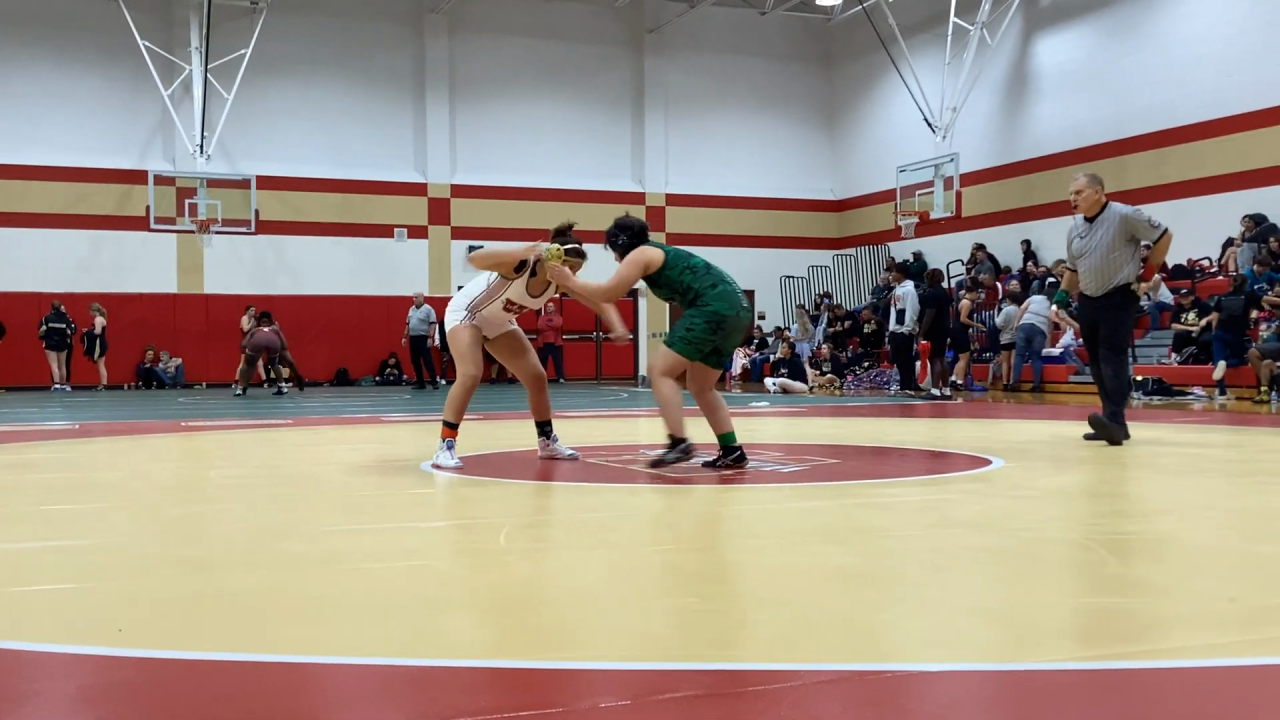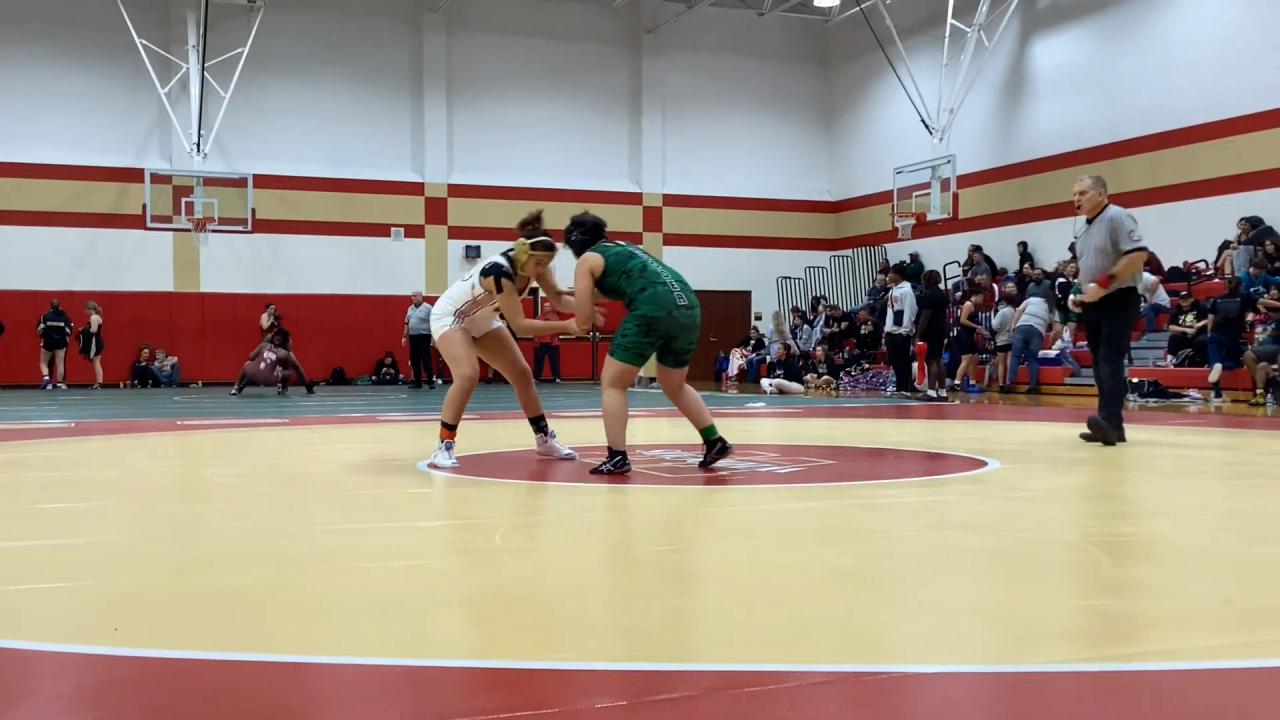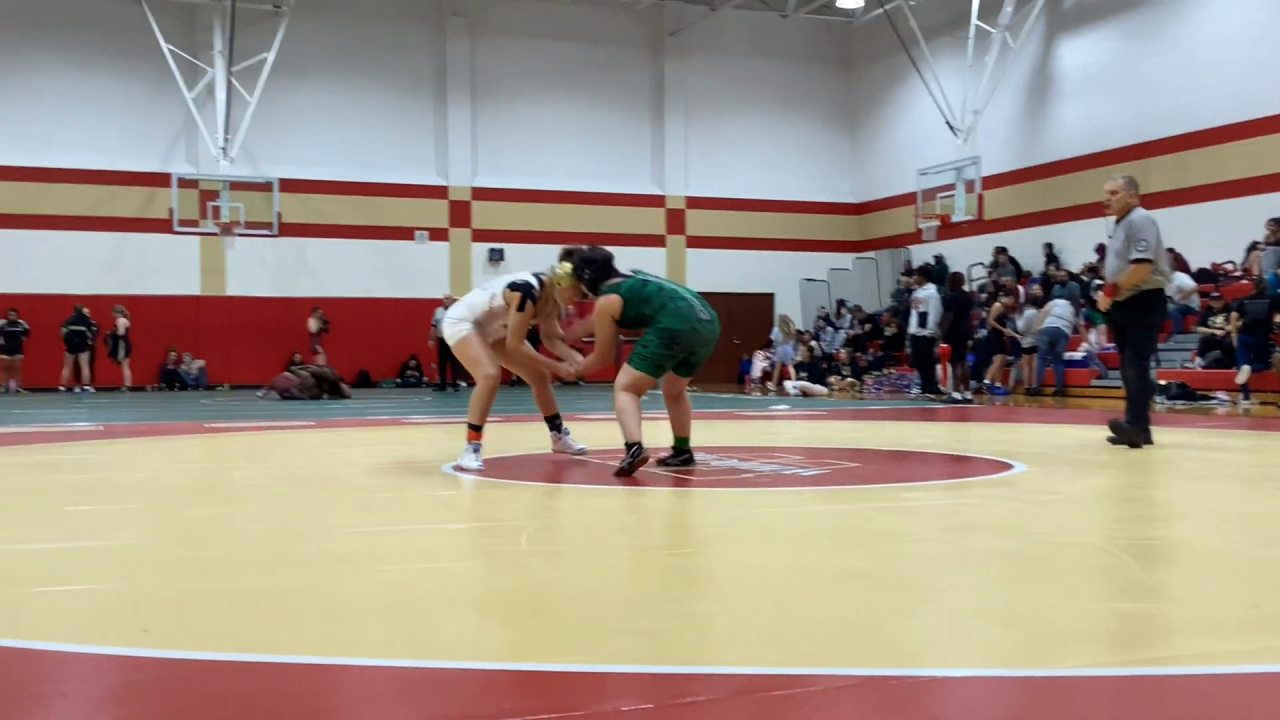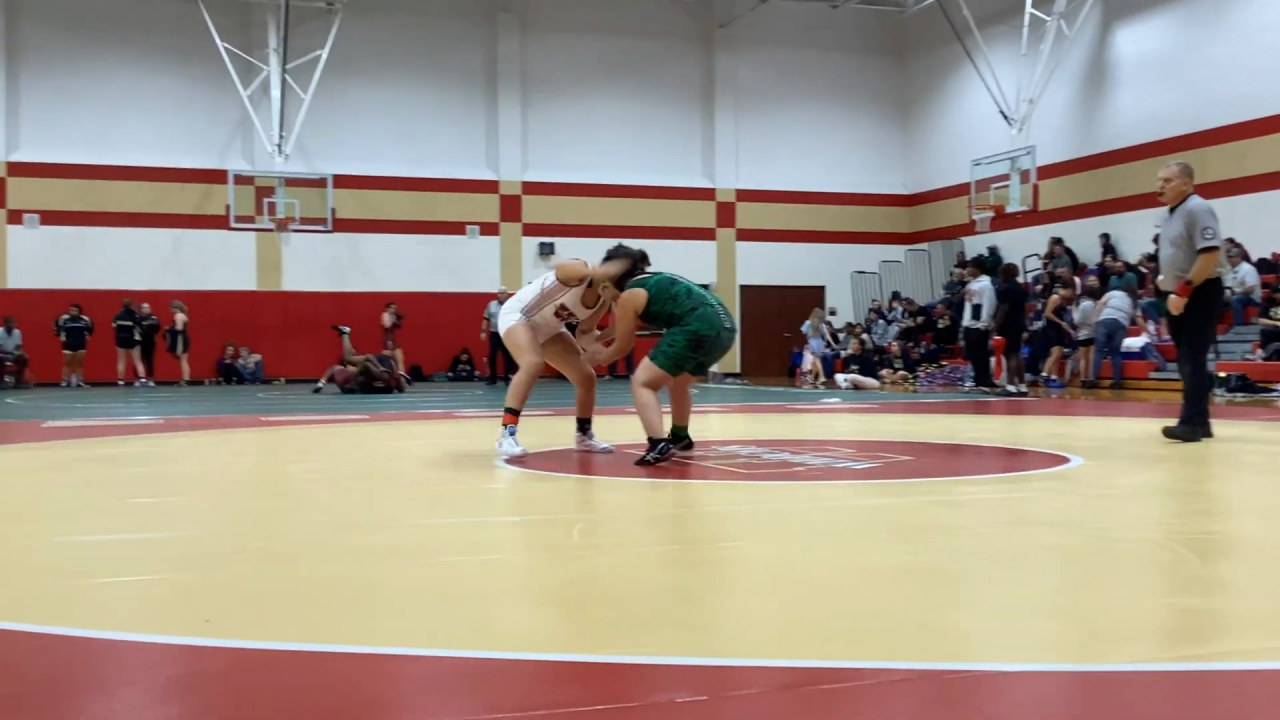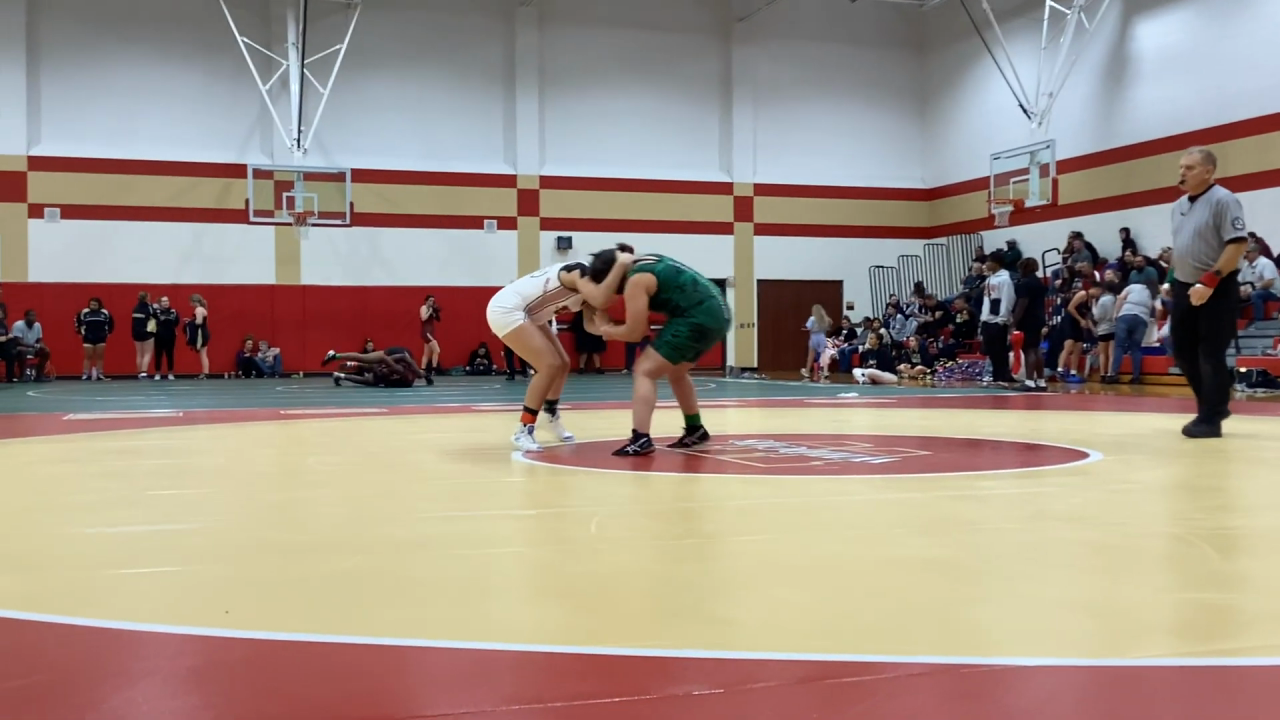
dt=0.4s
person 1, frame 1
left shoulder: (1124, 215)
right shoulder: (1075, 229)
left elbow: (1163, 237)
left wrist: (1147, 274)
left hip: (1119, 298)
right hip: (1087, 301)
left knee: (1112, 359)
right knee: (1097, 363)
left ankle: (1113, 420)
right ankle: (1114, 423)
person 1, frame 2
left shoulder: (1118, 217)
right shoulder: (1083, 228)
left elbow: (1137, 254)
left wrist: (1103, 282)
right wrist: (1078, 294)
left hip: (1119, 301)
right hip: (1092, 304)
left knee: (1110, 360)
right knee: (1101, 364)
left ankle: (1108, 420)
right ankle: (1112, 425)
person 1, frame 3
left shoulder: (1140, 221)
right shoulder: (1117, 225)
left elbow: (1143, 266)
left wrist: (1109, 291)
right wrist: (1109, 294)
left hip: (1145, 303)
right hip: (1122, 304)
left knee: (1136, 364)
right knee: (1129, 367)
left ankle: (1134, 425)
right ankle: (1140, 428)
person 1, frame 4
left shoulder: (1198, 210)
right shoulder: (1167, 215)
left elbow: (1211, 255)
left wrist: (1183, 290)
right wrist: (1167, 288)
left hip: (1200, 295)
right hip: (1177, 297)
left knee: (1192, 358)
right knee: (1186, 361)
left ankle: (1191, 423)
right ankle: (1200, 421)
person 1, frame 5
left shoulder: (1224, 200)
right shoulder: (1178, 206)
left elbow: (1237, 246)
left wrist: (1209, 282)
right wrist: (1172, 284)
left hip: (1216, 290)
right hip: (1183, 287)
left knee: (1211, 356)
right knee: (1183, 351)
left ankle: (1210, 420)
right ankle: (1213, 407)
person 2, frame 1
left shoulder: (642, 255)
right shoulder: (666, 256)
left elbow: (607, 293)
left wrist: (570, 281)
left hip: (715, 308)
right hip: (737, 309)
left knee: (660, 371)
right knee: (701, 387)
left ankle: (679, 443)
right ankle: (732, 451)
person 2, frame 2
left shoulder: (587, 261)
right shoulder: (626, 248)
left elbow: (583, 321)
left wrist: (575, 325)
left hip: (653, 310)
right hip: (688, 308)
left knee: (613, 383)
right knee: (674, 386)
left ankle: (617, 457)
right ankle: (714, 441)
person 2, frame 3
left shoulder: (605, 302)
right shoulder: (631, 277)
left elbow: (601, 358)
left wrist: (577, 369)
right wrist: (571, 334)
left hip: (674, 325)
right hip: (707, 322)
left knee: (624, 390)
right knee: (674, 390)
left ankle: (634, 448)
right ankle: (682, 451)
person 2, frame 4
left shoulder: (630, 296)
right shoulder: (656, 280)
left elbow: (621, 348)
right elbow: (629, 321)
left wrist: (598, 356)
left hip: (699, 329)
right hip: (724, 327)
left knee: (642, 382)
right knee: (677, 382)
left ankle: (660, 444)
right ankle: (679, 437)
person 2, frame 5
left shoulder: (636, 281)
right shoulder: (648, 260)
left elbow: (635, 331)
left wrist: (607, 330)
left hip: (698, 320)
right hip: (716, 314)
left knee: (644, 371)
right knee: (674, 370)
left ankle: (641, 440)
right ankle: (695, 429)
person 3, frame 1
left shoulder: (561, 281)
right shoulder: (523, 264)
left elbow: (599, 304)
right elbow: (475, 258)
left wrist: (617, 326)
right wrist: (519, 253)
left hip: (500, 323)
right hip: (465, 313)
left knee: (536, 378)
right knee: (470, 375)
left ankle: (547, 442)
right ankle: (445, 447)
person 3, frame 2
left shoulder: (534, 265)
right shoulder: (499, 271)
left elbow: (557, 296)
right elbow: (519, 324)
left wrist: (585, 310)
right wrist: (565, 326)
left hip: (482, 321)
right hip: (449, 318)
left knee: (521, 374)
right knee: (467, 375)
left ankle: (546, 440)
right ankle: (444, 447)
person 3, frame 3
left shoulder: (553, 296)
right shoulder: (527, 291)
left elbow: (551, 337)
right elbow: (515, 345)
left wrist: (576, 358)
right wrist: (556, 366)
left hip: (493, 329)
right hip: (461, 323)
left knee: (540, 374)
right knee: (489, 375)
left ankle: (560, 436)
right ankle: (470, 450)
person 3, frame 4
left shoulder: (604, 300)
right shoulder: (581, 274)
left elbow: (585, 334)
right elbow: (565, 266)
left wrist: (601, 343)
left hip: (548, 327)
right hip: (519, 318)
left knee: (586, 377)
right knee: (533, 365)
left ankle: (584, 437)
right ankle: (507, 435)
person 3, frame 5
left shoulder: (592, 284)
right shoulder: (581, 273)
left elbow: (593, 325)
right elbow: (601, 301)
right wrist: (622, 264)
left hip: (525, 314)
right hip: (506, 310)
left knee: (562, 365)
right knee: (551, 366)
left ankle: (550, 417)
right ankle: (524, 431)
